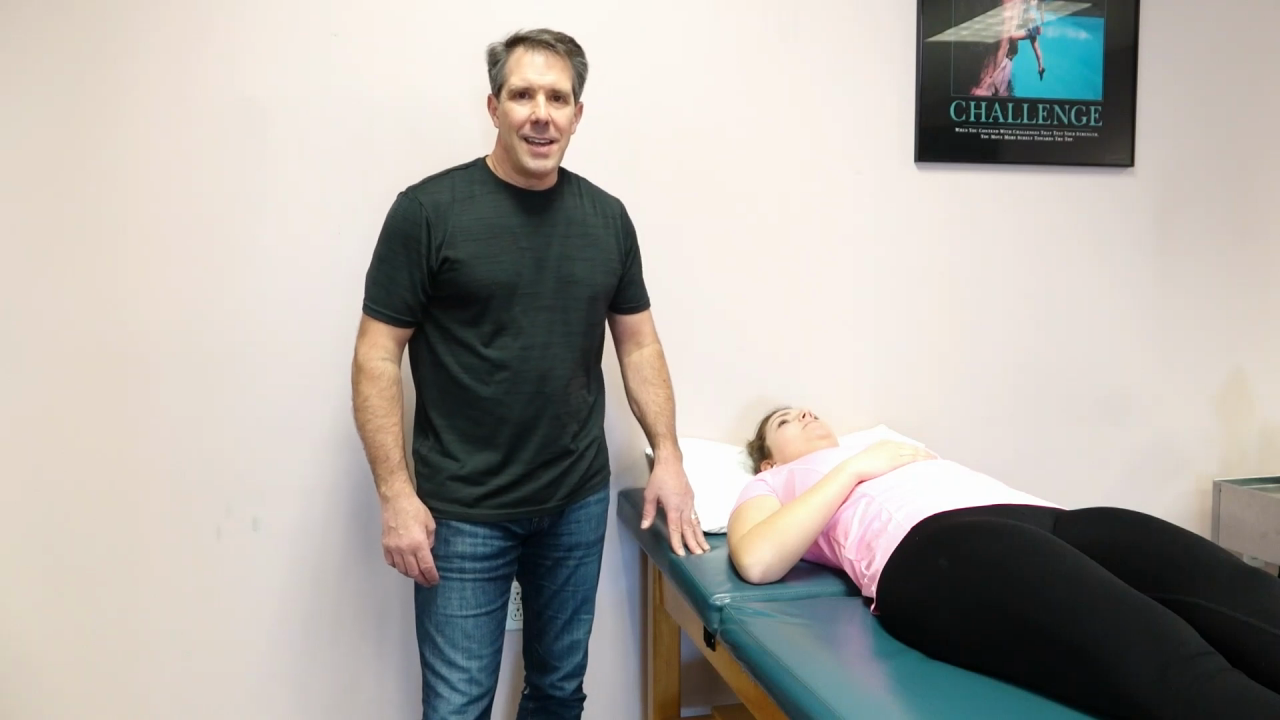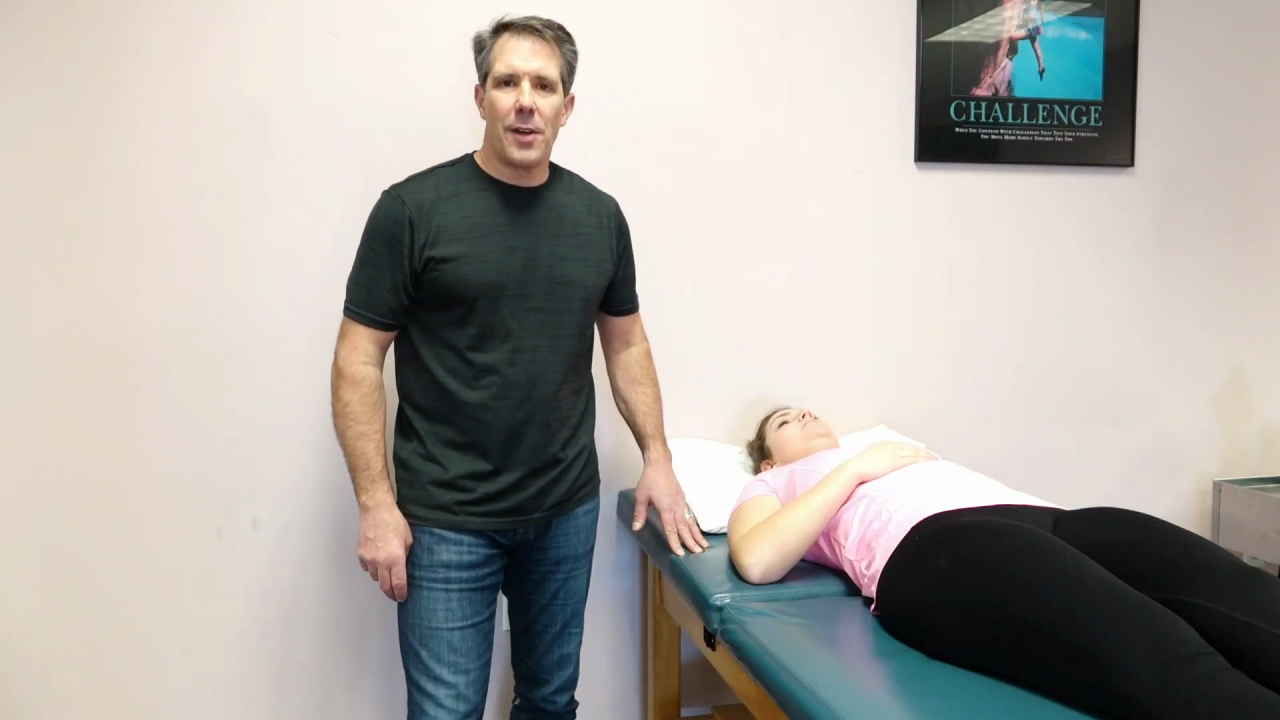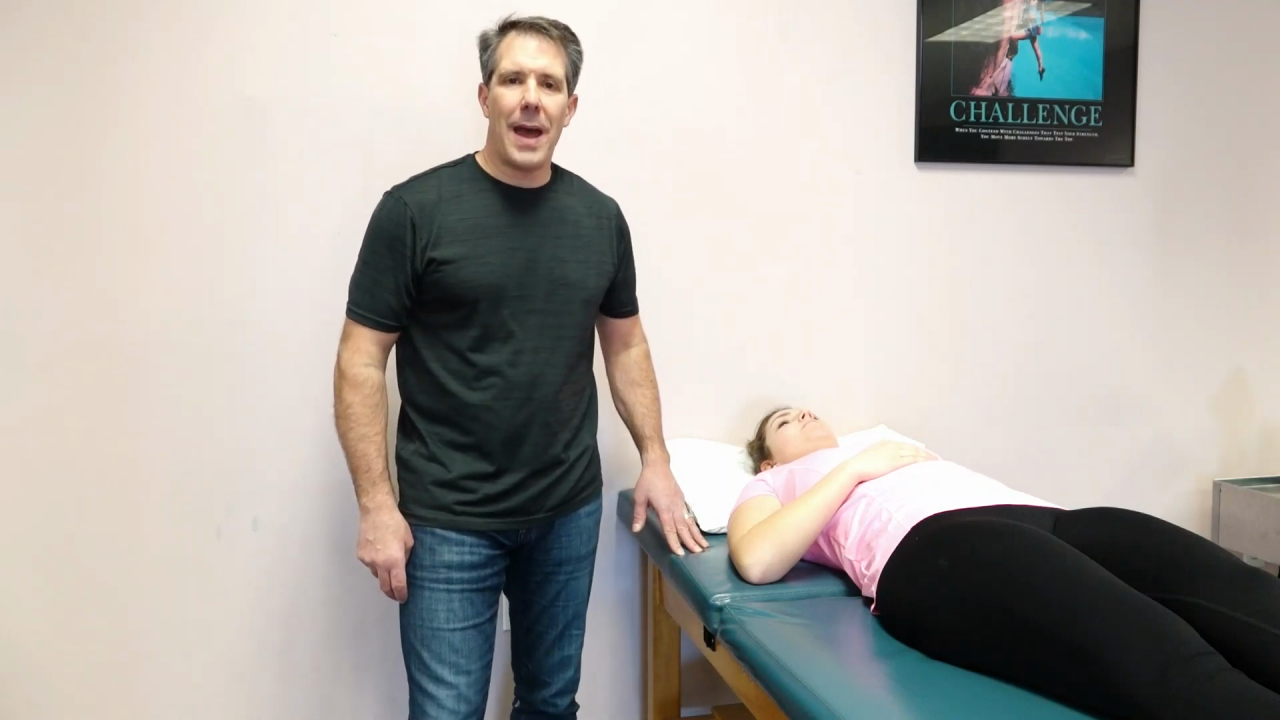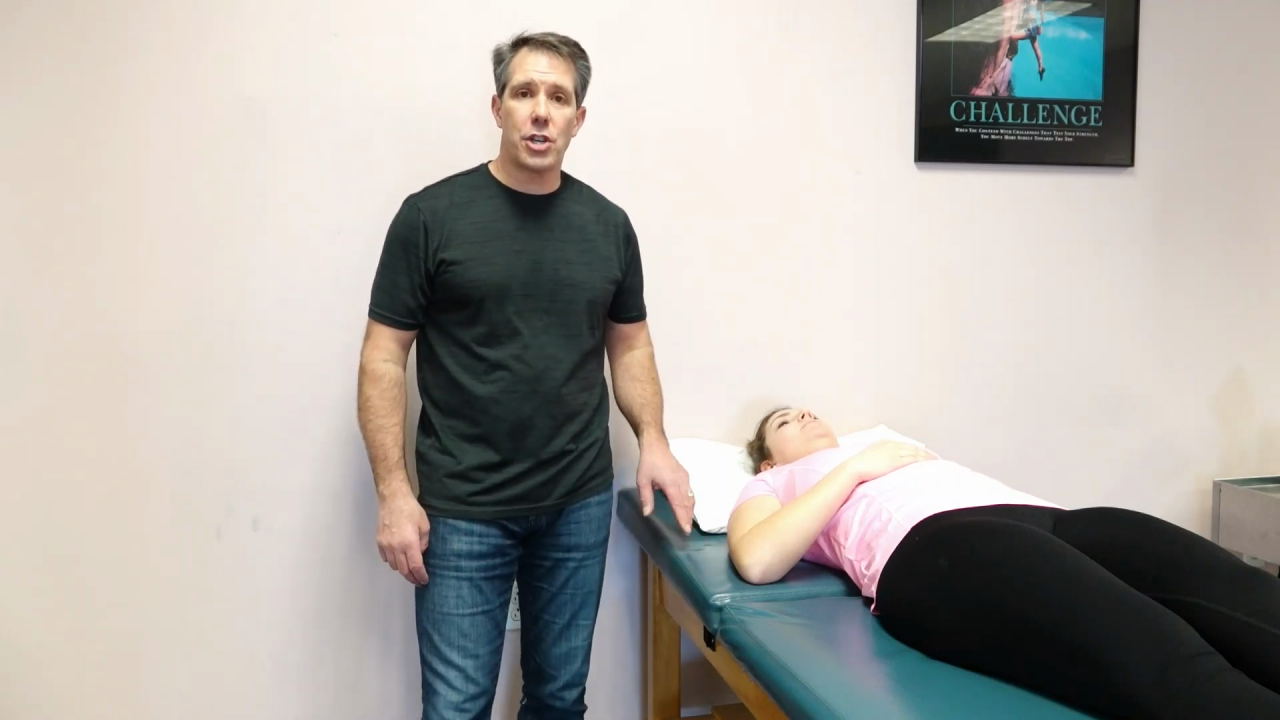
dt=1s
person 1, frame 1
left shoulder: (607, 216)
right shoulder: (428, 210)
left elbow: (638, 343)
right elbow: (377, 358)
left wrist: (667, 456)
right wrist: (396, 494)
left hip: (579, 501)
right hip: (464, 510)
person 1, frame 2
left shoulder: (600, 215)
right shoulder: (413, 208)
left elbow: (625, 343)
right elbow: (358, 361)
left wrist: (656, 458)
right wrist: (376, 503)
left hip: (568, 509)
right hip: (447, 519)
person 1, frame 3
left shoulder: (600, 216)
right shoulder: (416, 209)
left elbow: (625, 344)
right elbow: (360, 362)
left wrist: (654, 460)
right wrist: (376, 504)
left hip: (570, 510)
right hip: (449, 520)
person 1, frame 4
left shoulder: (608, 224)
right shoulder: (432, 214)
left elbow: (630, 345)
right elbow: (384, 359)
left wrist: (652, 441)
right wrist: (393, 492)
left hip: (579, 502)
right hip: (463, 509)
person 2, frame 1
left shoulder: (882, 439)
right shoulder: (773, 483)
right elbow: (757, 561)
right wrist: (854, 469)
right hip: (932, 543)
right knee: (1167, 664)
person 2, frame 2
left shoulder: (883, 438)
right shoulder: (773, 483)
right elbow: (757, 561)
right wrist: (854, 469)
right hip: (931, 542)
right knee: (1169, 665)
person 2, frame 3
left shoulder: (883, 439)
right shoulder: (774, 482)
right elbow: (757, 561)
right wrist: (853, 469)
right hip: (934, 544)
right knee: (1170, 666)
person 2, frame 4
left shoulder: (882, 438)
right shoulder: (774, 482)
right elbow: (757, 561)
right wrist: (854, 469)
right hip: (934, 544)
right knee: (1171, 666)
